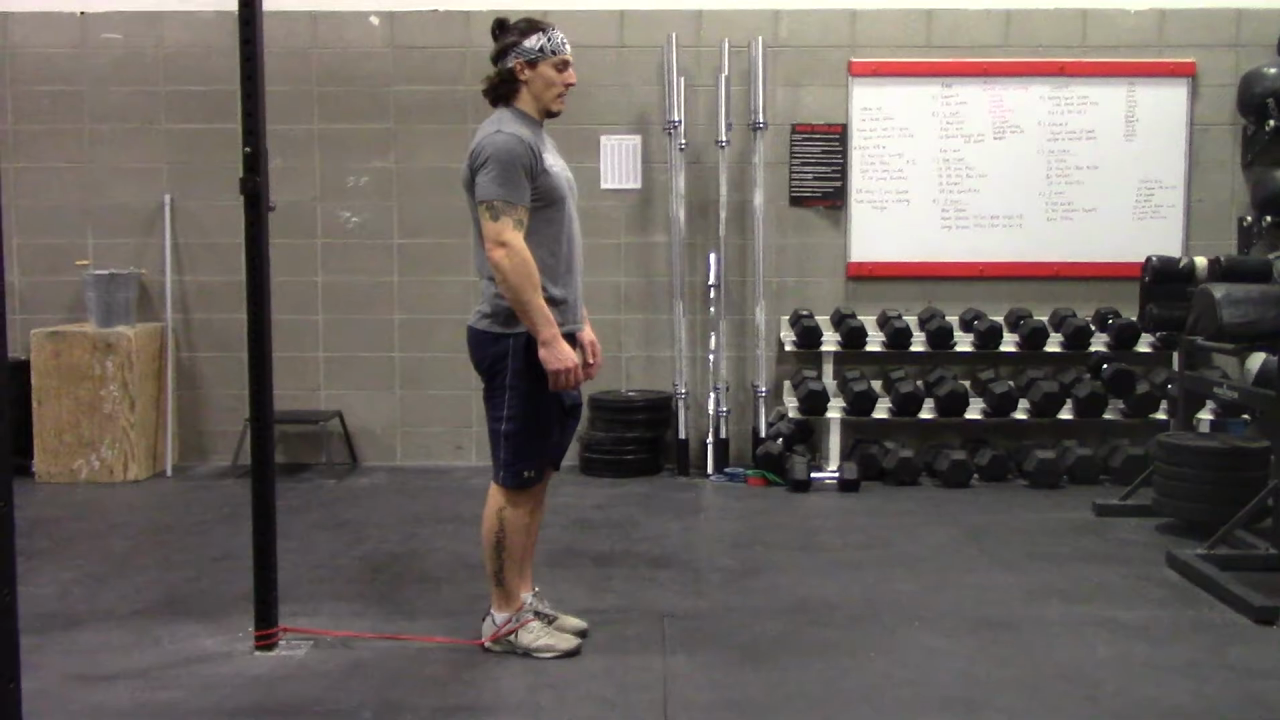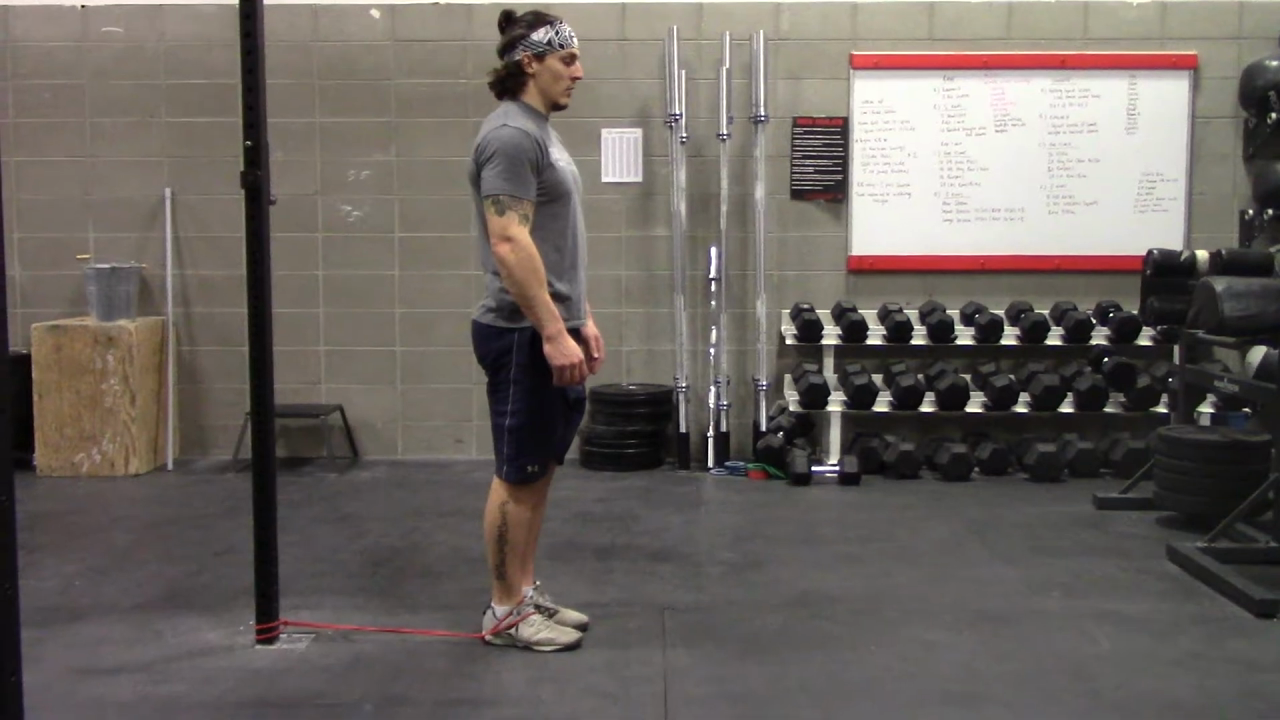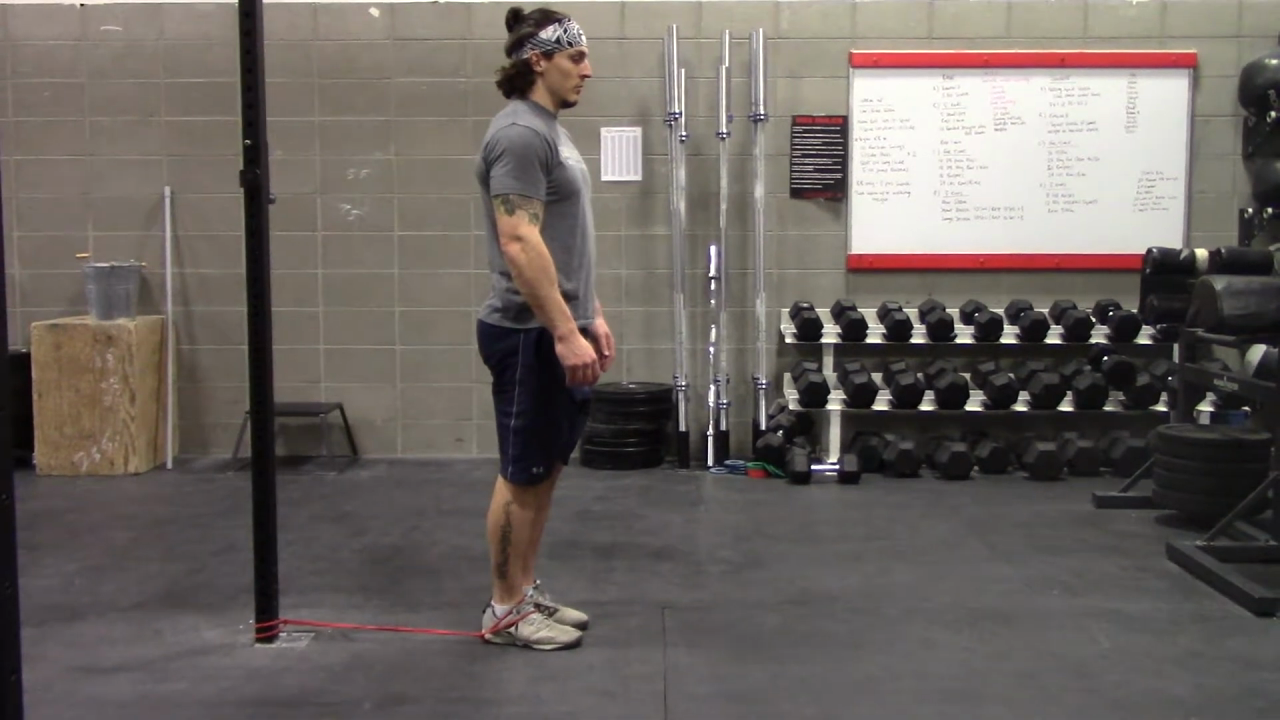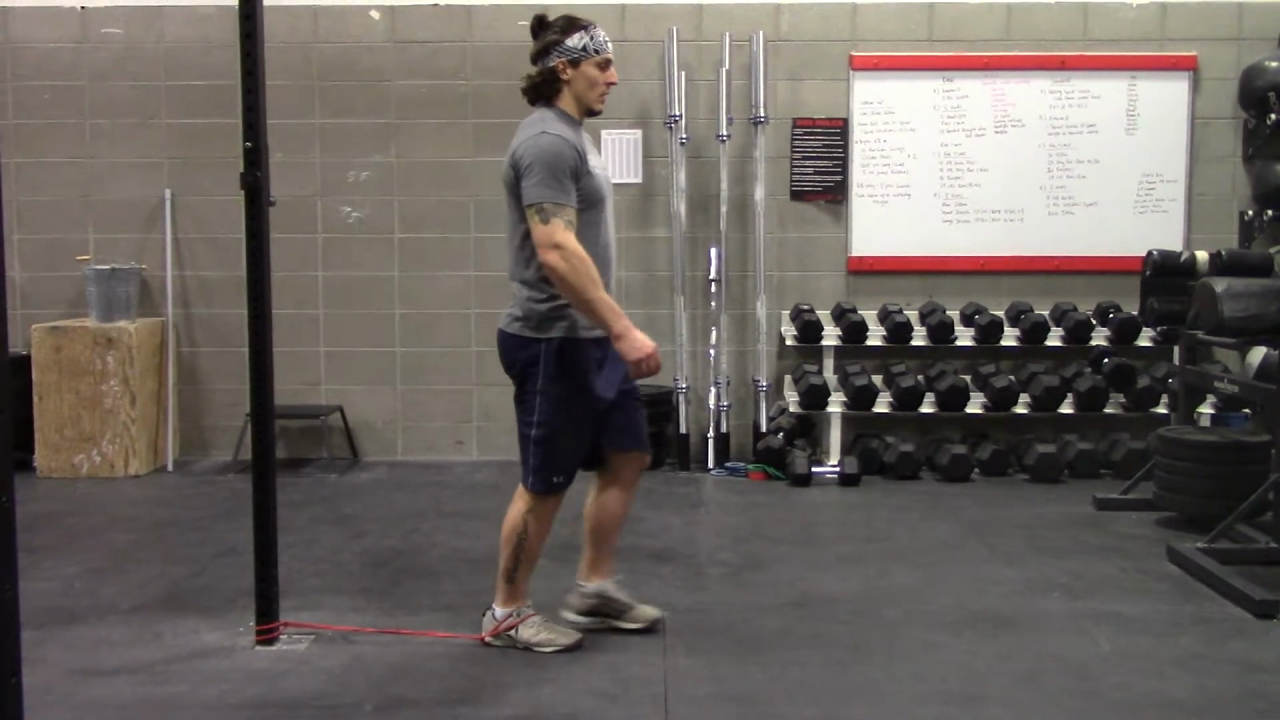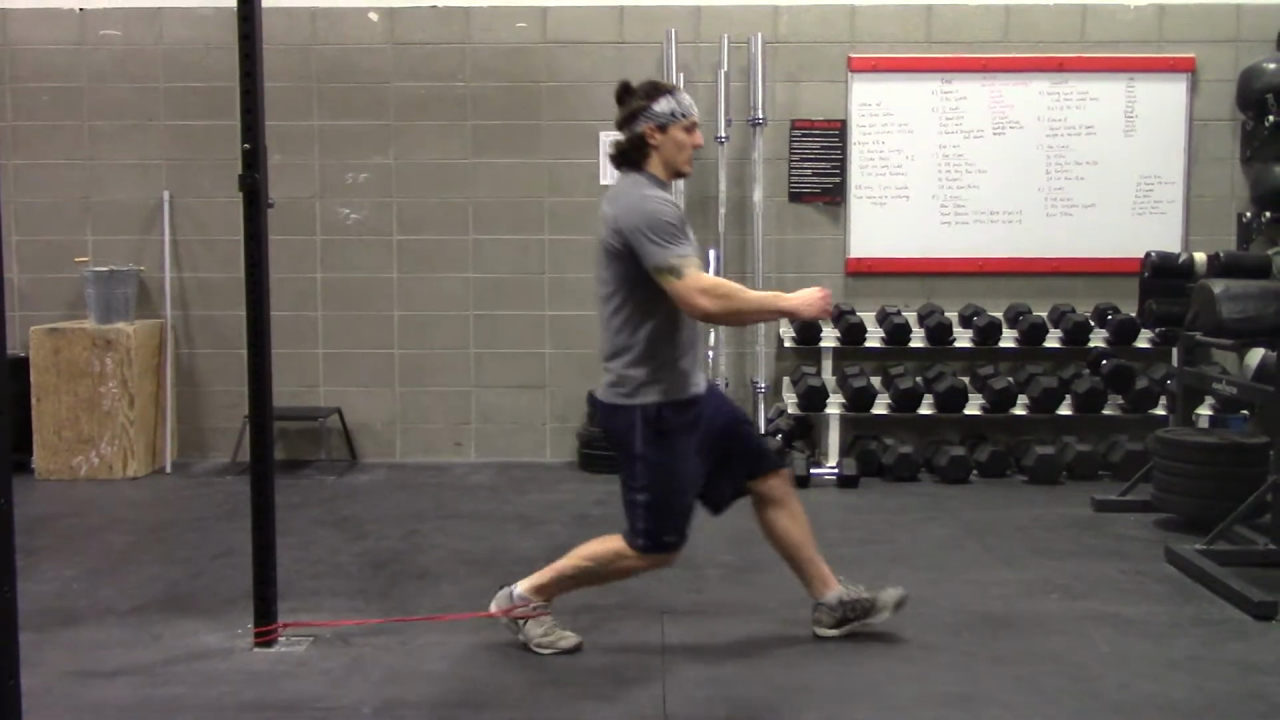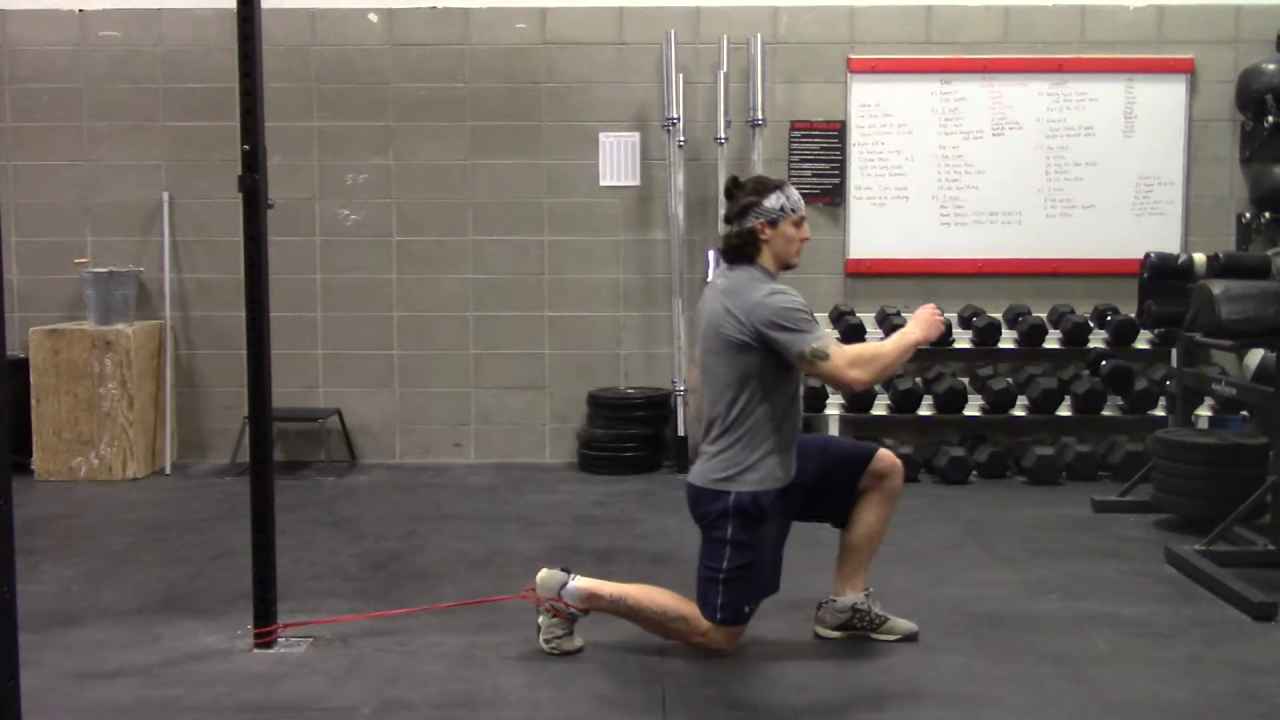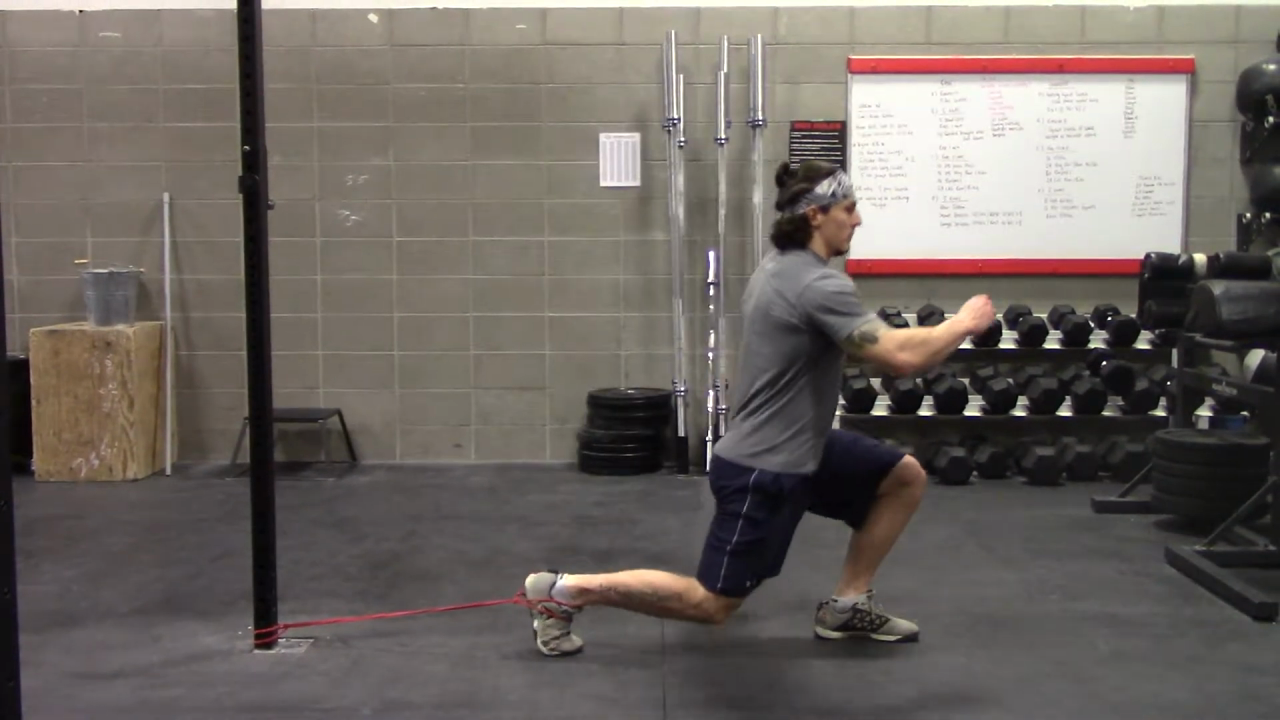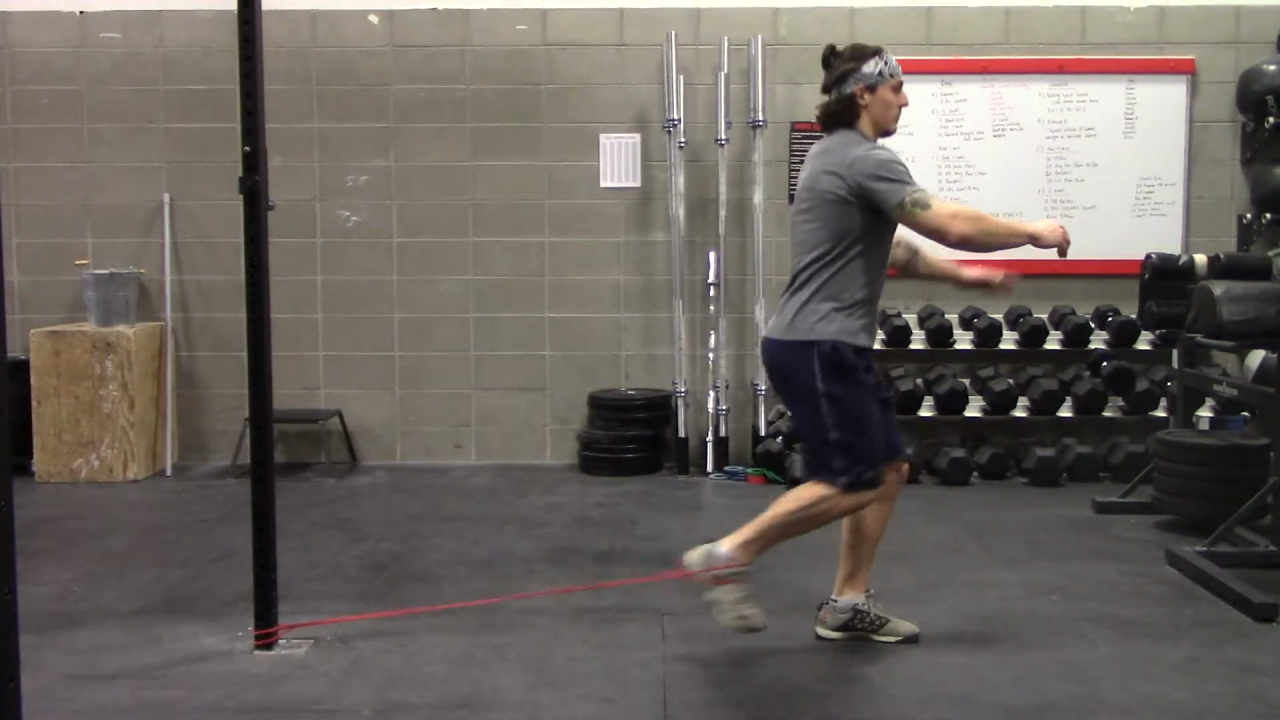
dt=0.4s
person 1, frame 1
left shoulder: (534, 139)
right shoulder: (505, 141)
right elbow: (505, 249)
left wrist: (579, 325)
right wrist: (549, 339)
left hip: (546, 335)
right hip: (520, 341)
left knee: (536, 478)
right knee: (515, 481)
left ankle: (525, 598)
right ankle: (504, 617)
person 1, frame 2
left shoulder: (539, 133)
right shoulder: (511, 136)
right elbow: (511, 243)
left wrist: (580, 321)
right wrist: (554, 335)
left hip: (549, 330)
right hip: (524, 336)
left knee: (540, 472)
right knee: (519, 475)
left ankle: (526, 593)
right ankle: (505, 611)
person 1, frame 3
left shoulder: (548, 131)
right shoulder: (521, 134)
right elbow: (520, 244)
left wrist: (592, 317)
right wrist: (565, 334)
left hip: (557, 331)
right hip: (531, 335)
left knee: (544, 472)
right knee: (523, 476)
left ankle: (524, 591)
right ankle: (505, 609)
person 1, frame 4
left shoulder: (570, 136)
right shoulder: (547, 142)
right elbow: (557, 252)
left wrist: (615, 324)
right wrist: (622, 330)
left hip: (584, 338)
right hip: (552, 343)
left knee: (627, 460)
right knee: (546, 484)
left ankle: (594, 589)
right ankle: (507, 614)
person 1, frame 5
left shoulder: (642, 196)
right shoulder: (646, 206)
right elbow: (701, 298)
right wrist: (790, 304)
left hip: (685, 391)
right hip: (648, 406)
left knee: (772, 482)
right knee: (653, 547)
left ankle: (832, 601)
right ankle: (524, 600)
person 1, frame 6
left shoulder: (727, 285)
right shoulder: (767, 300)
left elbow: (700, 380)
right elbow: (851, 372)
left wrist: (716, 446)
right wrist: (912, 334)
left hip: (770, 462)
right hip: (742, 490)
left knee: (884, 470)
right knee: (717, 633)
left ankle: (846, 604)
right ankle: (570, 592)
person 1, frame 7
left shoulder: (777, 270)
right shoulder: (819, 286)
right elbow: (900, 356)
right wrist: (964, 322)
left hip: (795, 450)
right hip: (765, 470)
left knee: (906, 478)
right knee: (711, 603)
left ankle: (846, 605)
right ankle: (560, 592)
person 1, frame 8
left shoulder: (839, 155)
right shoulder: (863, 159)
left elbow: (884, 248)
right elbow: (951, 226)
left wrist: (961, 275)
right wrist: (1035, 232)
left hip: (826, 344)
right hip: (817, 348)
left knee: (888, 472)
right knee: (852, 485)
left ankle: (847, 604)
right ankle: (727, 557)
